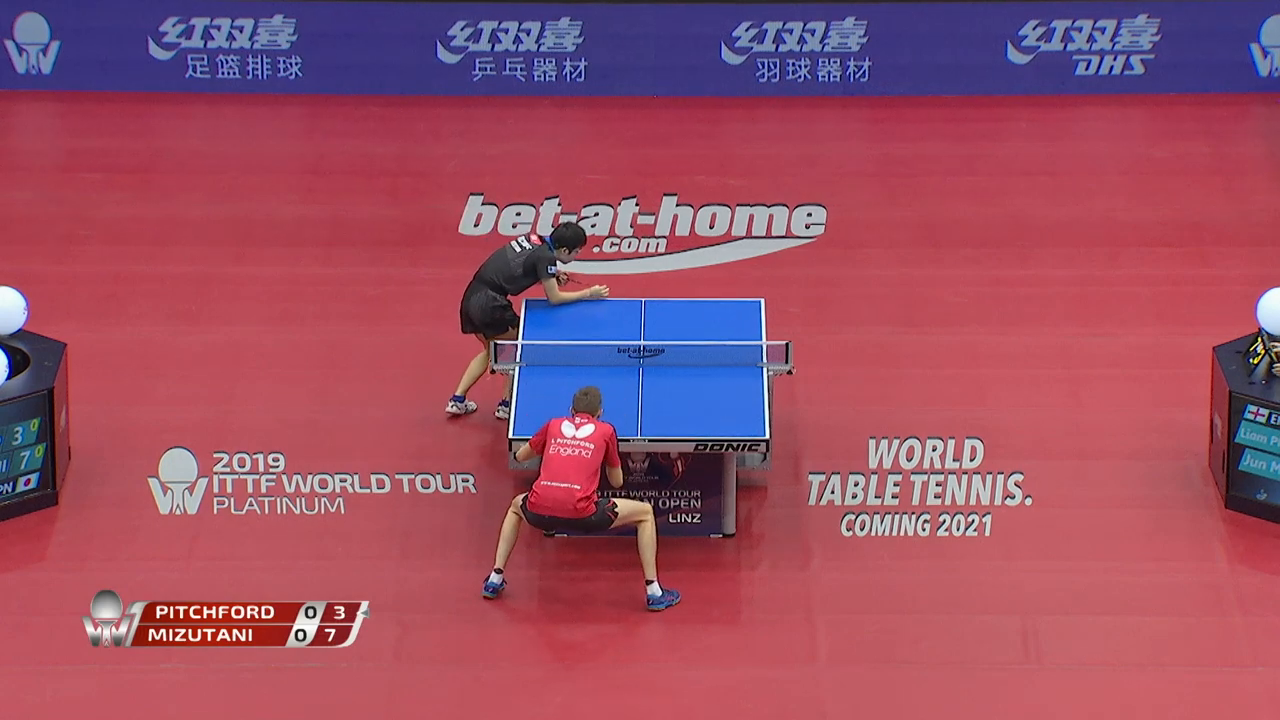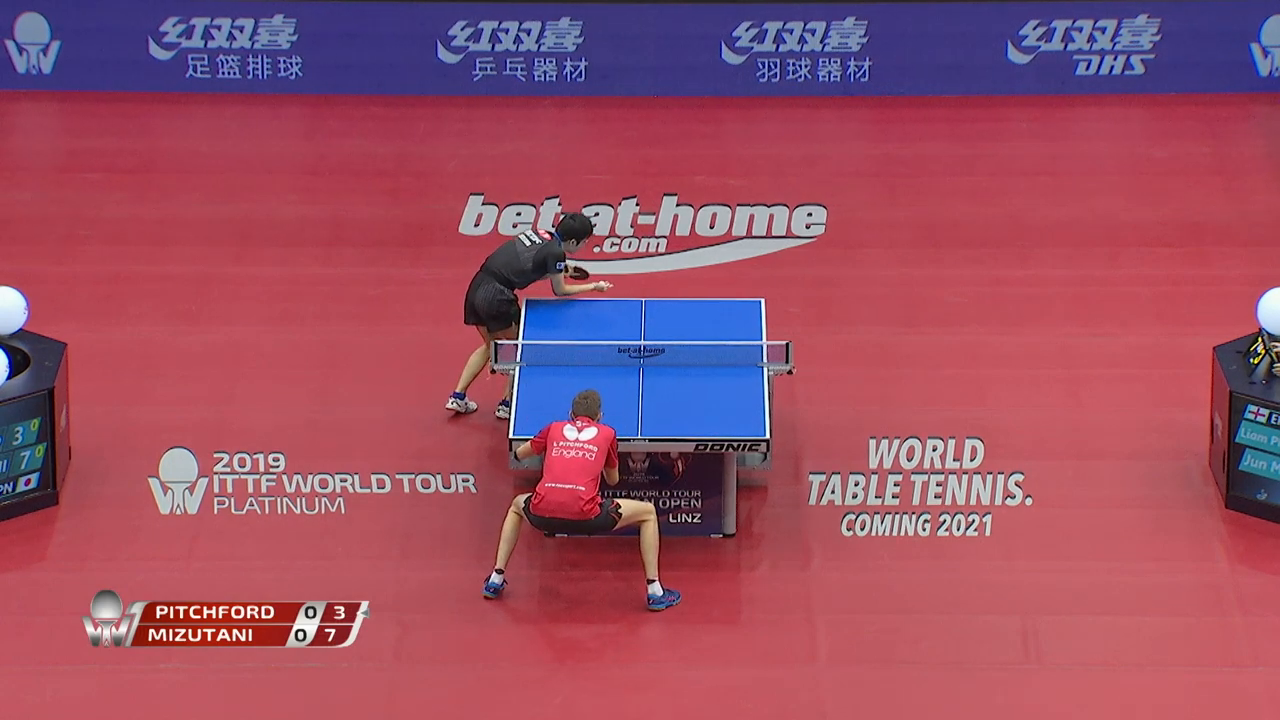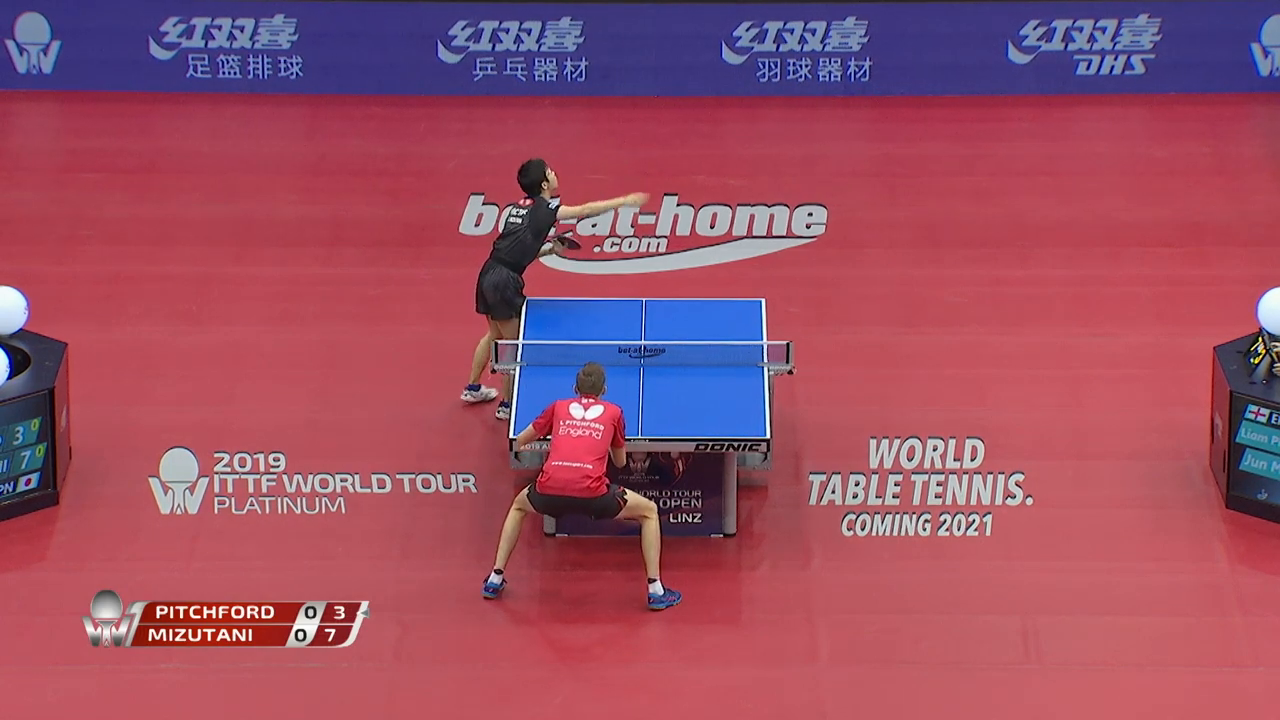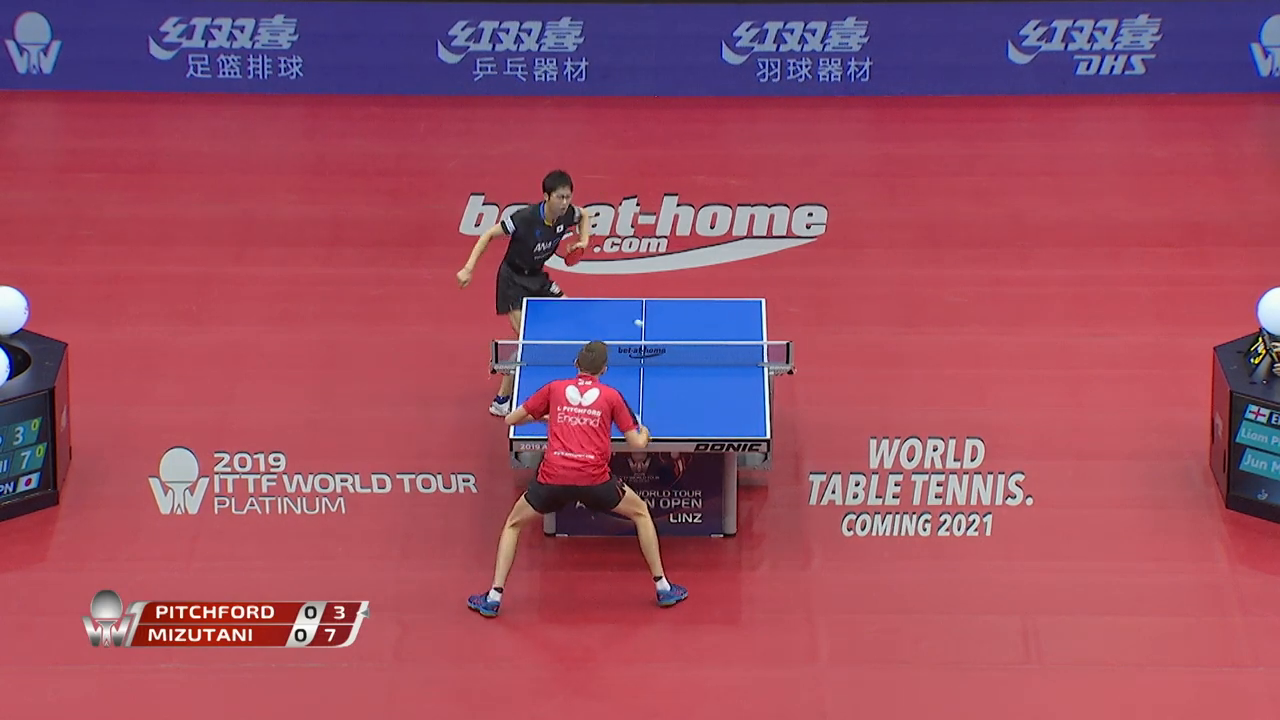
dt=1s
person 1, frame 1
left shoulder: (553, 425)
right shoulder: (606, 431)
left elbow: (520, 456)
right elbow: (617, 482)
left hip: (540, 509)
right hip: (581, 512)
left knee: (516, 506)
right knee: (645, 514)
left ankle: (495, 579)
right ankle: (653, 592)
person 1, frame 2
left shoulder: (554, 428)
right shoulder: (607, 433)
left elbow: (519, 454)
right elbow: (613, 480)
left hip: (543, 513)
right hip: (584, 515)
left knee: (517, 505)
right knee: (648, 513)
left ankle: (496, 579)
right ankle: (655, 592)
person 1, frame 3
left shoulder: (558, 407)
right shoulder: (614, 412)
left elbow: (520, 441)
right elbow: (620, 461)
left hip: (550, 490)
right hip: (591, 493)
left knee: (518, 506)
right knee: (649, 512)
left ankle: (495, 579)
right ankle: (655, 591)
person 1, frame 4
left shoulder: (554, 388)
right shoulder: (612, 396)
left elbow: (511, 419)
right elbow: (638, 444)
left wrist: (541, 416)
right wrist: (644, 432)
left hip: (552, 479)
right hip: (593, 480)
left knee: (513, 524)
right knee: (640, 513)
left ankle: (493, 597)
right ankle: (662, 587)
person 2, frame 1
left shoulder: (532, 240)
right shoulder: (545, 257)
right elbow: (554, 298)
left wrist: (552, 277)
right wrist: (589, 293)
left hip: (471, 297)
right hip: (490, 303)
left knee: (492, 351)
left ankle: (458, 400)
right ankle: (507, 404)
person 2, frame 2
left shoulder: (534, 233)
right shoulder: (555, 253)
right elbow: (560, 290)
right wrist: (593, 287)
left hip: (477, 286)
right hip: (496, 296)
left knee: (490, 345)
left ankle: (458, 396)
right ankle: (507, 404)
person 2, frame 3
left shoulder: (520, 207)
right shoulder: (542, 209)
right elbow: (582, 212)
left wrist: (548, 249)
right wrist: (624, 201)
left hip: (489, 273)
right hip: (505, 280)
left knee: (495, 334)
right knee: (514, 343)
left ankle: (474, 387)
right ankle: (507, 405)
person 2, frame 4
left shoulder: (567, 213)
right shoulder: (524, 217)
left elbow: (583, 215)
right elbow: (487, 236)
left wrist: (583, 241)
right wrist: (468, 268)
left hip: (537, 276)
right hip: (513, 280)
right ankle: (502, 401)
